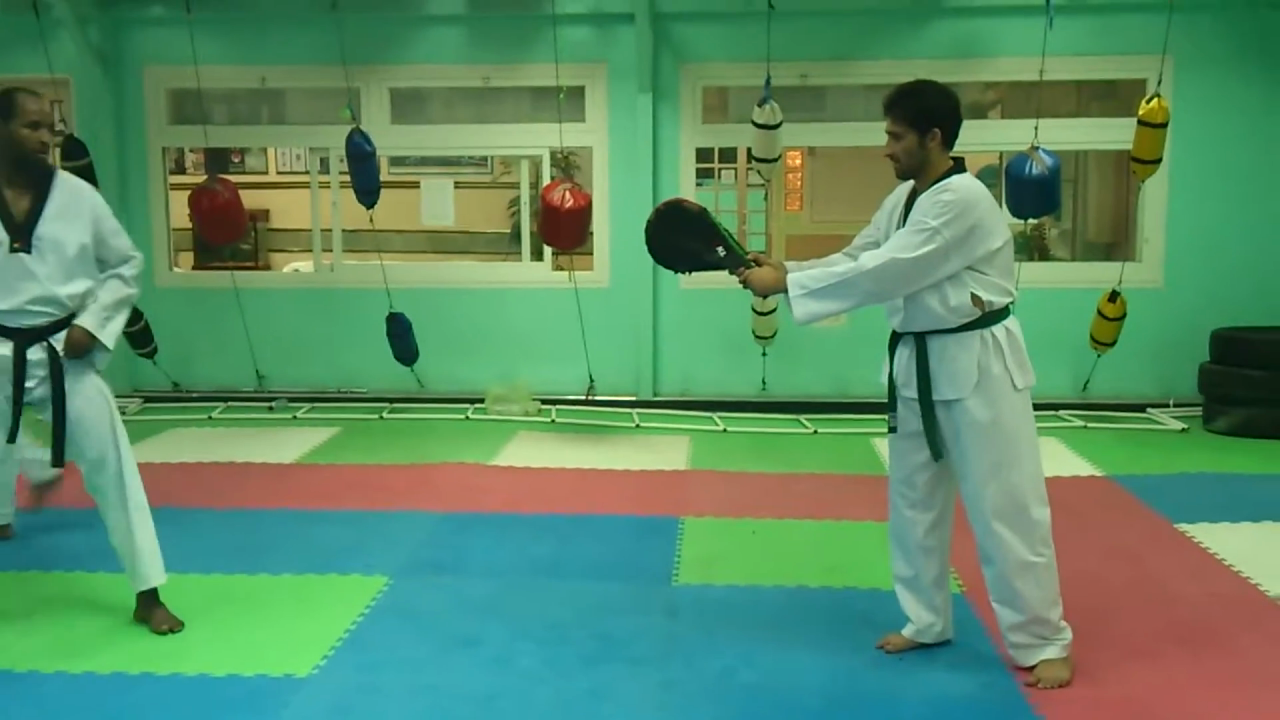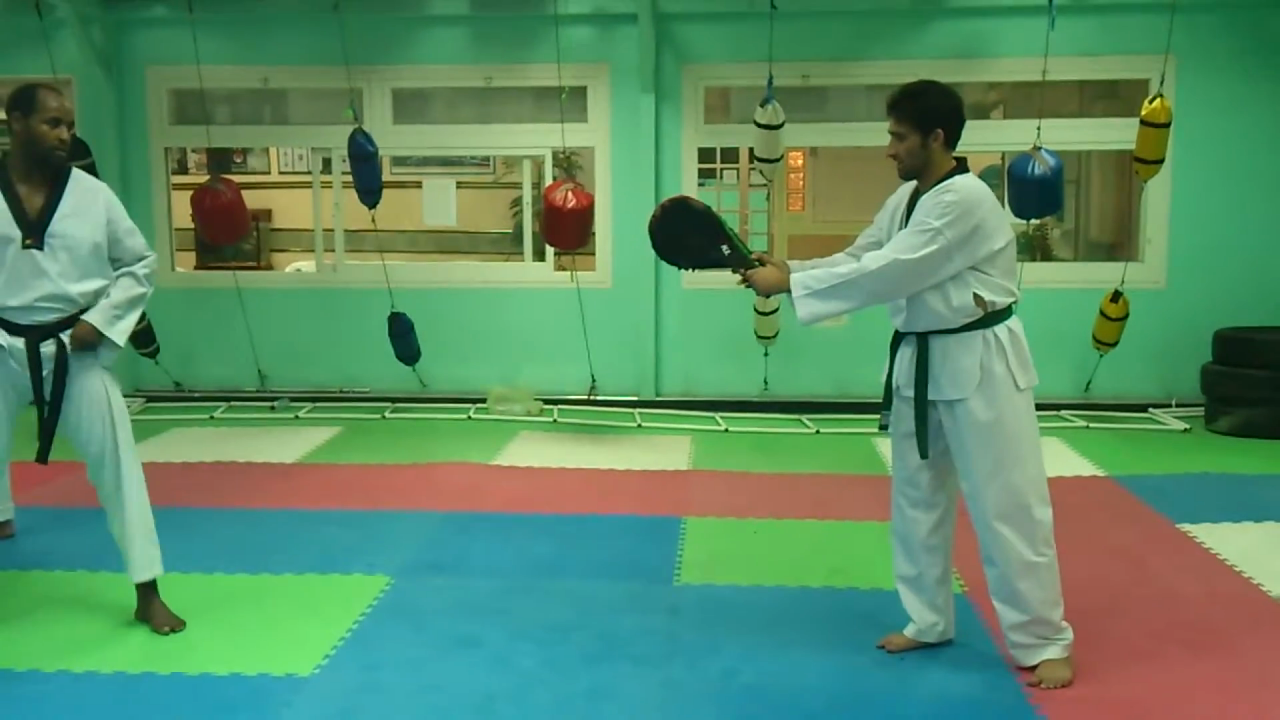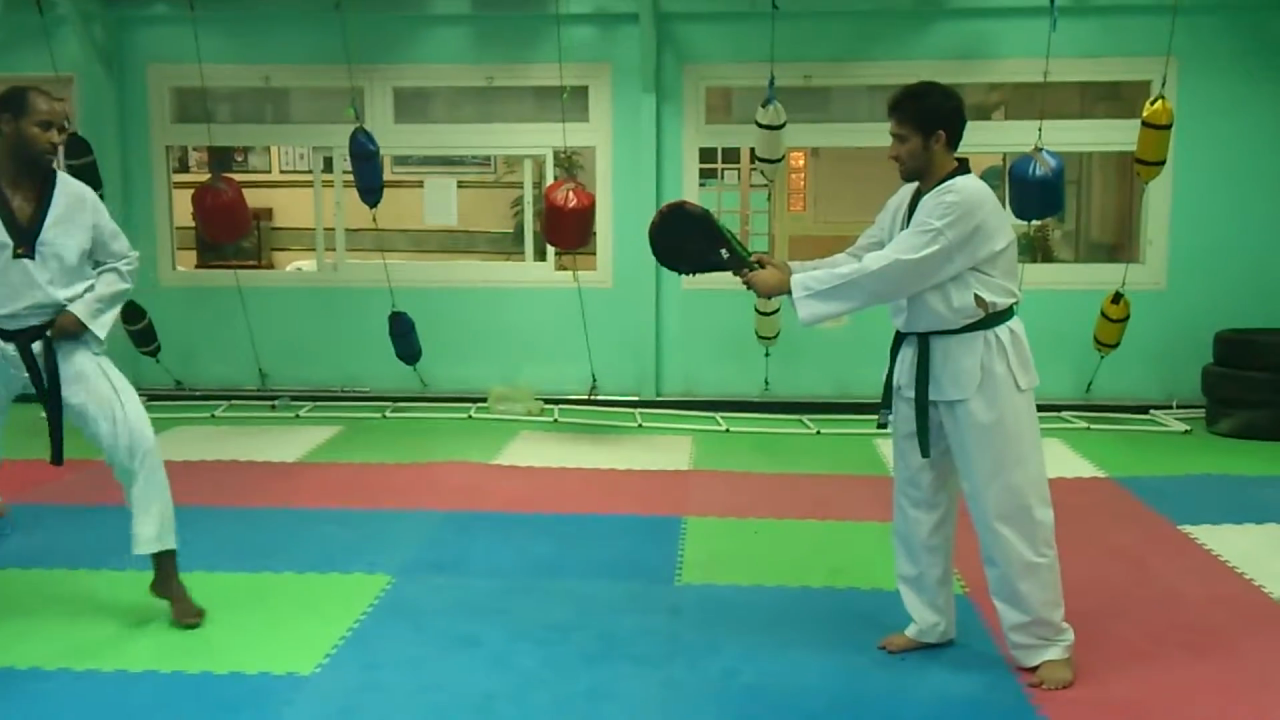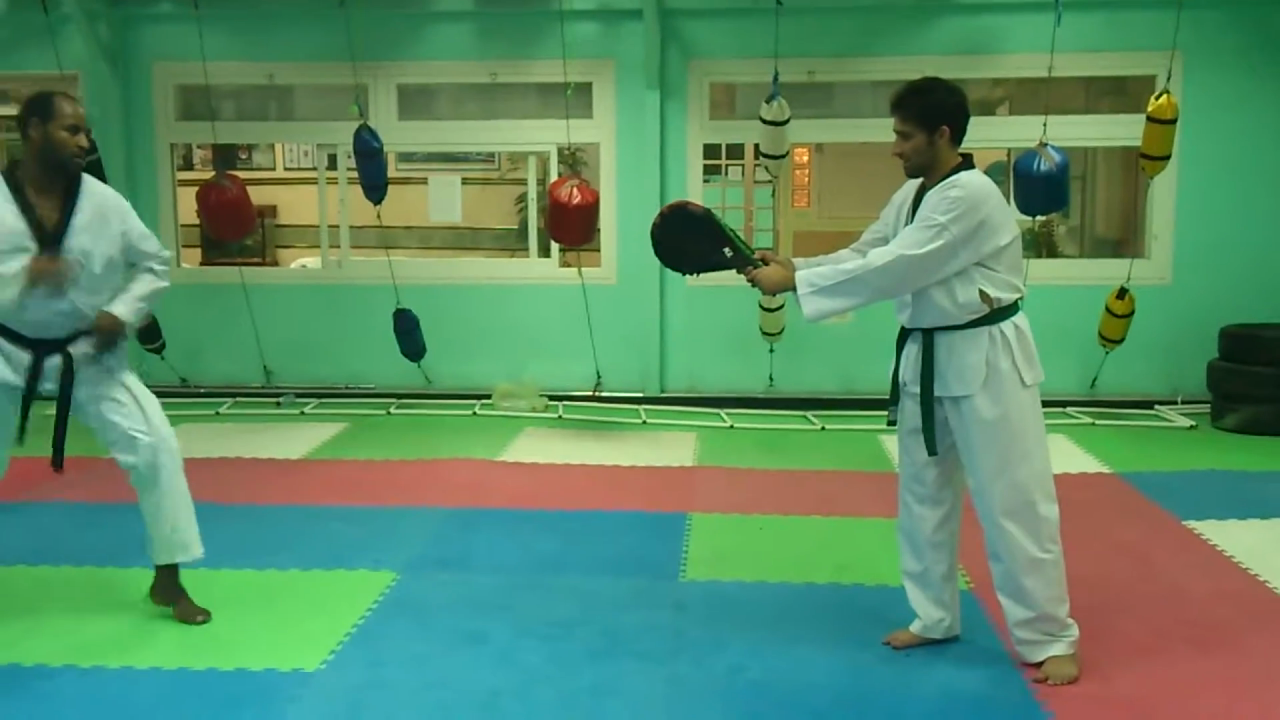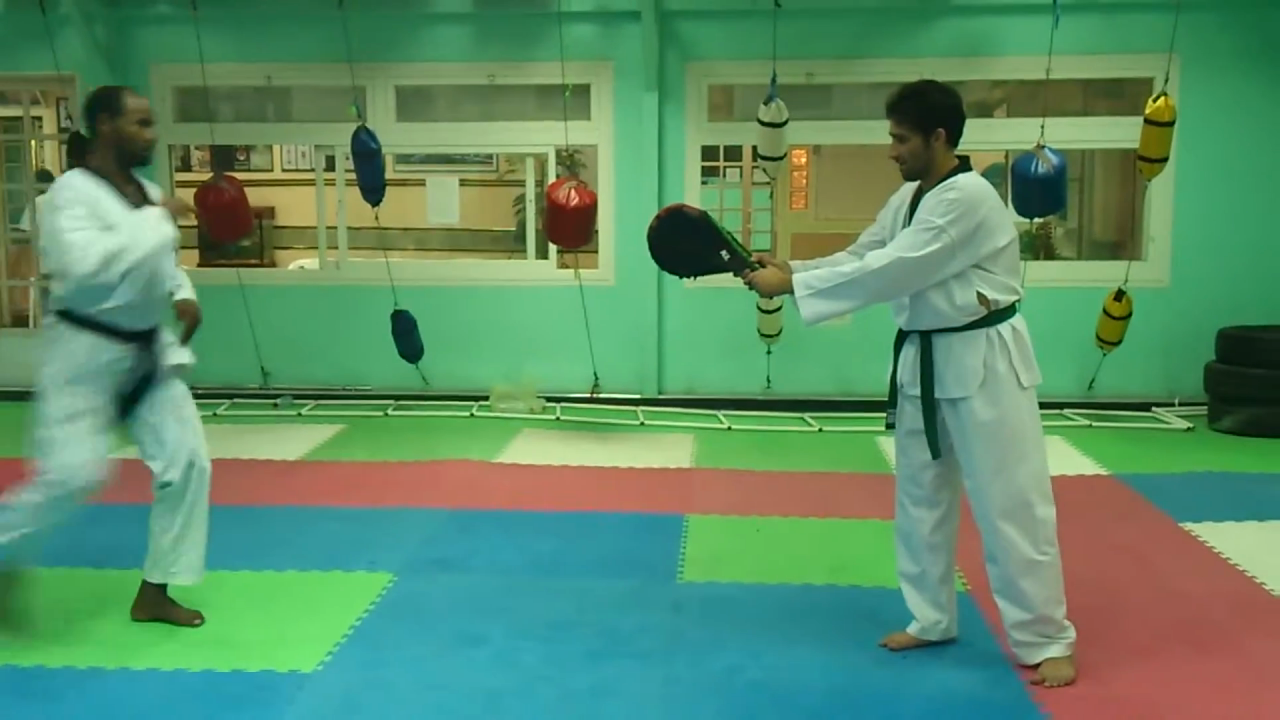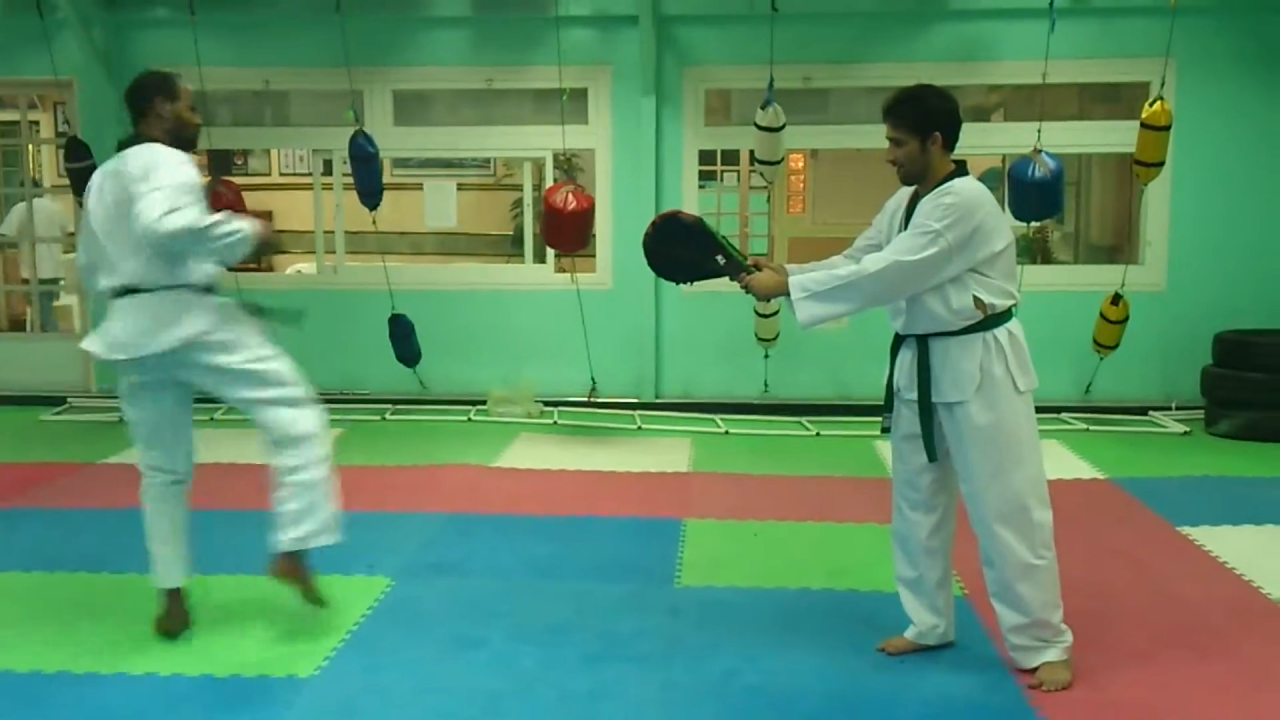
dt=0.2s
person 1, frame 1
left shoulder: (964, 200)
right shoulder: (904, 199)
left elbow: (885, 272)
right elbow: (856, 258)
left wrist: (787, 285)
right wrist: (786, 269)
left hip: (977, 365)
right hip: (919, 362)
left knee: (1004, 504)
right knee: (914, 498)
left ankle: (1043, 641)
right ankle: (926, 621)
person 1, frame 2
left shoulder: (967, 200)
right shoulder: (907, 199)
left elbow: (888, 272)
right elbow: (859, 257)
left wrist: (789, 285)
right wrist: (788, 268)
left hip: (979, 365)
right hip: (920, 363)
left knee: (1006, 505)
right knee: (917, 497)
left ankle: (1045, 641)
right ankle: (928, 620)
person 1, frame 3
left shoulder: (967, 200)
right shoulder: (907, 200)
left elbow: (888, 273)
right elbow: (859, 258)
left wrist: (790, 286)
right wrist: (788, 269)
left hip: (979, 365)
right hip: (921, 362)
left knee: (1007, 505)
right knee: (918, 498)
left ankle: (1045, 642)
right ankle: (929, 621)
person 1, frame 4
left shoulder: (972, 196)
right shoulder: (912, 196)
left elbow: (893, 269)
right elbow: (863, 255)
left wrist: (795, 283)
right wrist: (792, 265)
left hip: (985, 361)
right hip: (927, 359)
left knee: (1012, 502)
right knee: (924, 494)
left ankle: (1050, 638)
right ankle: (934, 618)
person 1, frame 5
left shoulder: (969, 198)
right shoulder: (909, 198)
left elbow: (889, 271)
right elbow: (861, 256)
left wrist: (792, 286)
right wrist: (790, 268)
left hip: (983, 363)
right hip: (925, 360)
left knee: (1010, 503)
right knee: (920, 496)
left ankle: (1047, 639)
right ankle: (931, 619)
person 1, frame 6
left shoulder: (965, 202)
right shoulder: (905, 202)
left elbow: (884, 275)
right elbow: (858, 259)
left wrist: (787, 288)
right wrist: (786, 271)
left hip: (980, 367)
right hip: (921, 364)
left knee: (1007, 507)
right knee: (917, 501)
left ankle: (1044, 643)
right ankle: (929, 623)
person 2, frame 1
left shoulder: (78, 196)
left elbow: (125, 265)
left wrist: (92, 324)
left hip: (63, 355)
left knee: (110, 466)
left ankle: (147, 594)
person 2, frame 2
left shoulder: (93, 195)
left elbow: (139, 264)
left wrist: (101, 320)
left hip: (73, 349)
left knee: (114, 463)
left ankle: (147, 593)
person 2, frame 3
left shoulder: (77, 198)
left elbow: (121, 262)
left wrist: (84, 312)
left hip: (63, 344)
left knee: (135, 439)
left ankle: (165, 572)
person 2, frame 4
left shoulder: (104, 203)
left elbow: (153, 262)
left wrist: (121, 312)
left hip: (86, 354)
left knee: (154, 447)
left ankle: (167, 579)
person 2, frame 5
left shoulder: (147, 193)
right shoulder: (73, 194)
right elbow: (88, 269)
left wrist: (182, 295)
right wrist: (159, 221)
left hip: (148, 353)
right hip: (88, 353)
left knee: (187, 462)
right knee: (75, 473)
left ankle: (154, 593)
person 2, frame 6
left shoulder: (102, 179)
right shoulder: (162, 163)
left elbow: (92, 269)
right elbow: (167, 228)
right wrist: (244, 232)
left hip: (133, 332)
right hip: (191, 322)
left knee: (163, 469)
right knee: (298, 420)
left ankle: (173, 598)
right ankle: (293, 551)
